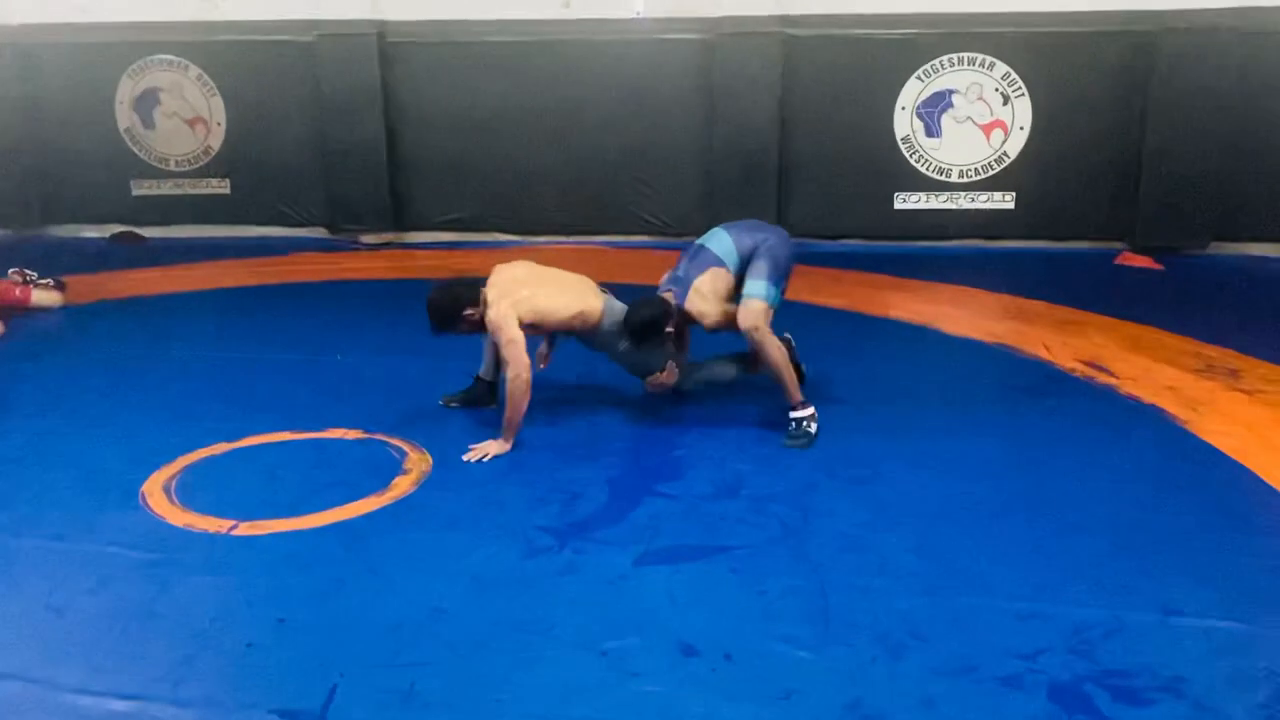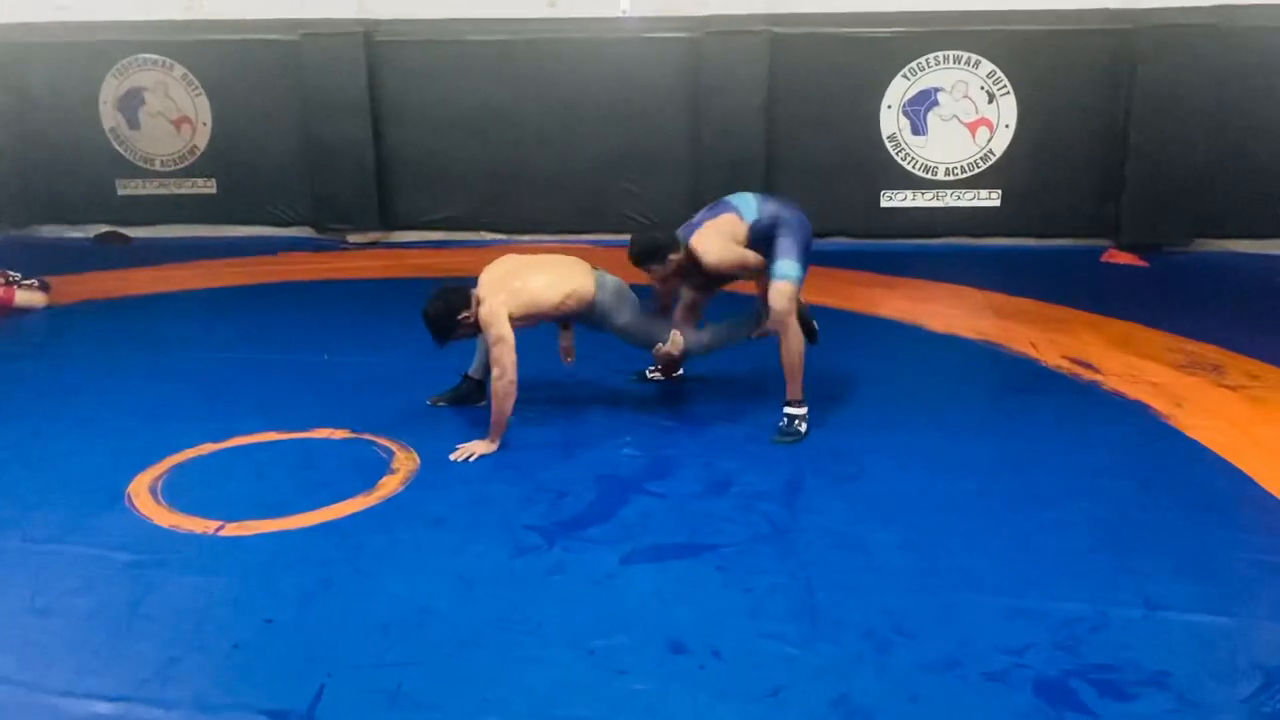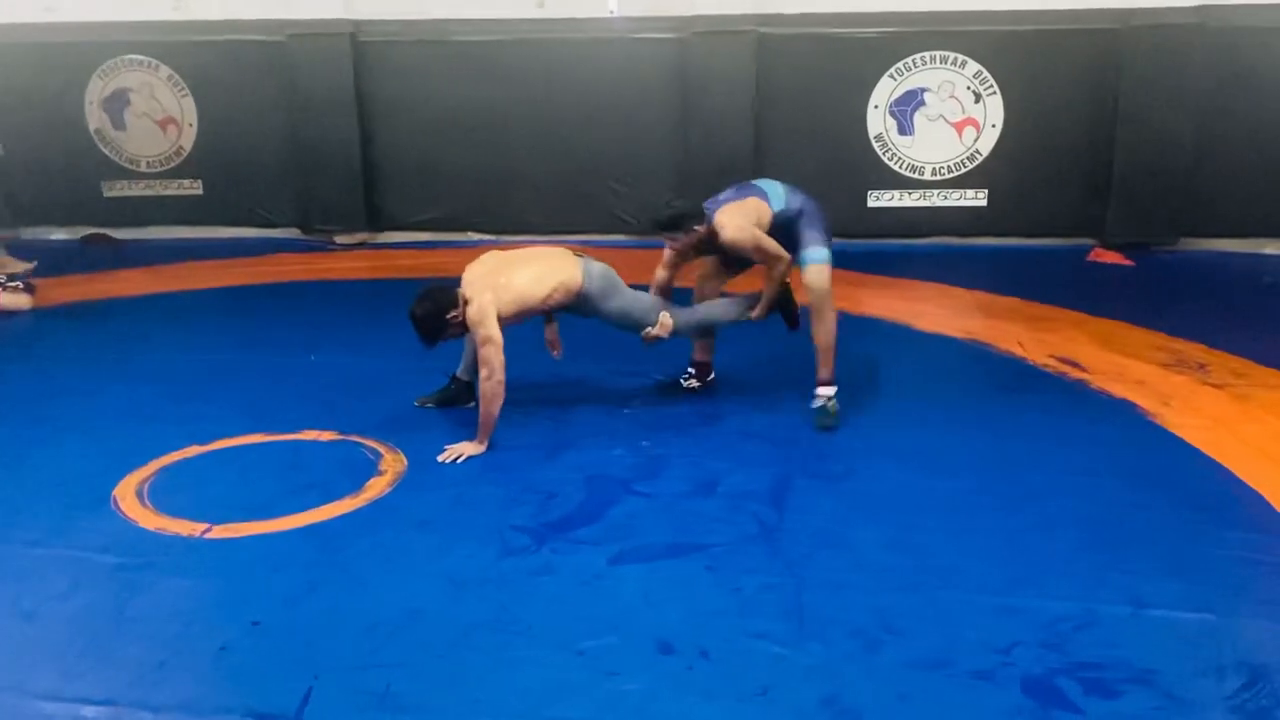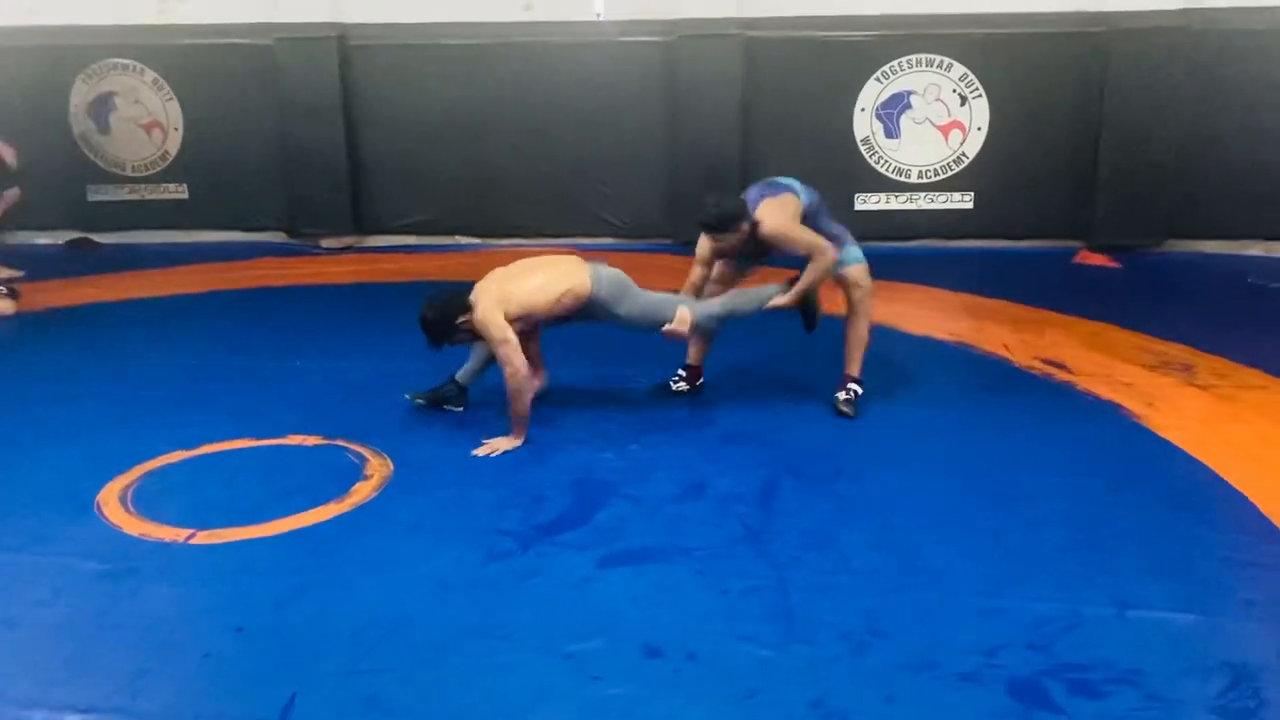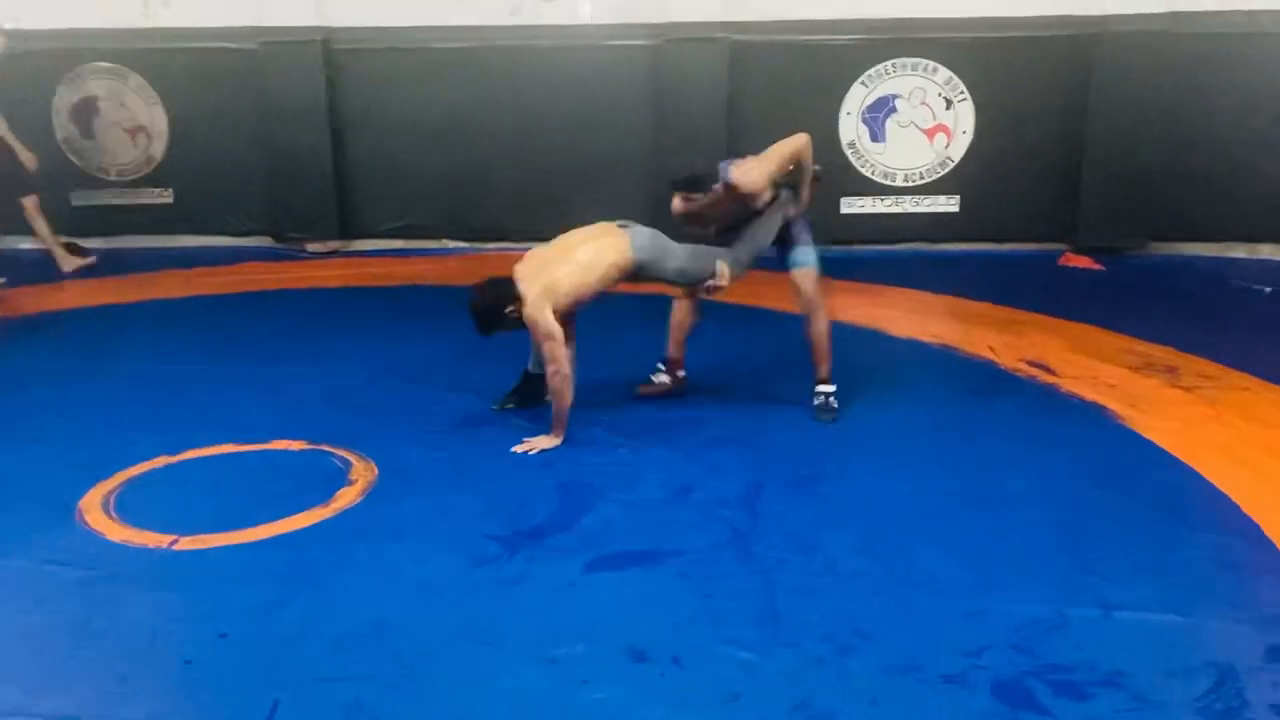
dt=0.3s
person 1, frame 1
left shoulder: (498, 313)
right shoulder: (501, 274)
left elbow: (520, 377)
left wrist: (505, 439)
right wrist: (547, 341)
left hip: (606, 326)
right hip: (592, 296)
left knee: (681, 379)
right ankle: (483, 388)
person 1, frame 2
left shoulder: (488, 310)
right shoulder: (491, 271)
left elbow: (505, 378)
left wrist: (492, 440)
right wrist: (565, 329)
left hip: (600, 299)
right hip: (585, 274)
left knee: (683, 345)
left ankle: (767, 321)
right ankle: (471, 386)
person 1, frame 3
left shoulder: (477, 311)
right shoulder: (474, 271)
left elbow: (493, 379)
left wrist: (480, 442)
right wrist: (550, 323)
left hip: (590, 288)
right hip: (574, 263)
left knee: (681, 320)
left ankle: (766, 304)
right ankle: (460, 388)
person 1, frame 4
left shoulder: (484, 314)
right shoulder: (485, 290)
left elbow: (516, 375)
left wrist: (517, 435)
right wrist: (538, 371)
left hip: (599, 293)
right hip: (585, 272)
left knee: (700, 315)
left ankle: (787, 295)
person 1, frame 5
left shoulder: (533, 307)
right shoulder: (524, 270)
left elbow: (559, 372)
left wrist: (557, 432)
left hip: (638, 252)
right hip: (624, 234)
left knee: (728, 266)
left ankle: (781, 205)
person 2, frame 1
left shoulder: (708, 314)
right shoulder: (661, 300)
left elbow: (748, 322)
left hip: (768, 243)
right hip: (734, 237)
left knee: (752, 324)
left ankle: (802, 409)
person 2, frame 2
left shoulder: (711, 256)
right shoulder: (674, 252)
left elbow: (761, 265)
right elbow: (664, 300)
left wrist: (766, 312)
left hip: (785, 223)
right hip: (748, 221)
left knee: (781, 308)
right knee: (691, 296)
left ankle: (796, 407)
right ankle: (671, 366)
person 2, frame 3
left shoulder: (732, 234)
right shoulder: (691, 234)
left elbow: (782, 259)
right elbow: (665, 270)
left wrist: (764, 302)
left hip: (798, 213)
right hip: (759, 205)
left knee: (818, 287)
right knee: (705, 283)
left ankle: (825, 387)
right ankle: (701, 370)
person 2, frame 4
left shoulder: (772, 225)
right shoulder: (714, 236)
left elbow: (828, 254)
right elbow: (697, 276)
left wrist: (793, 296)
left hip: (810, 214)
left knee: (860, 285)
right knee: (714, 283)
left ankle: (851, 382)
right ankle: (692, 372)
person 2, frame 5
right shoulder: (680, 207)
left elbow: (802, 141)
left wrist: (802, 191)
left knee: (808, 293)
right knee: (688, 288)
left ankle: (824, 385)
right ankle: (673, 369)
